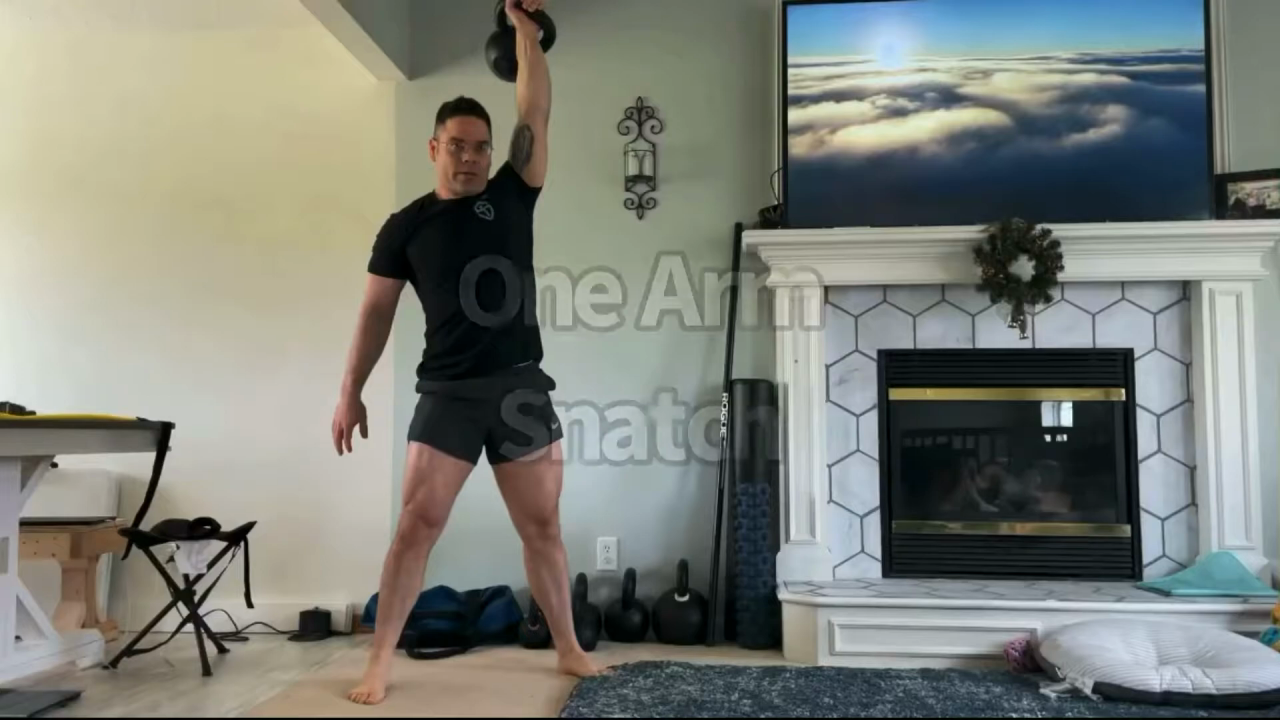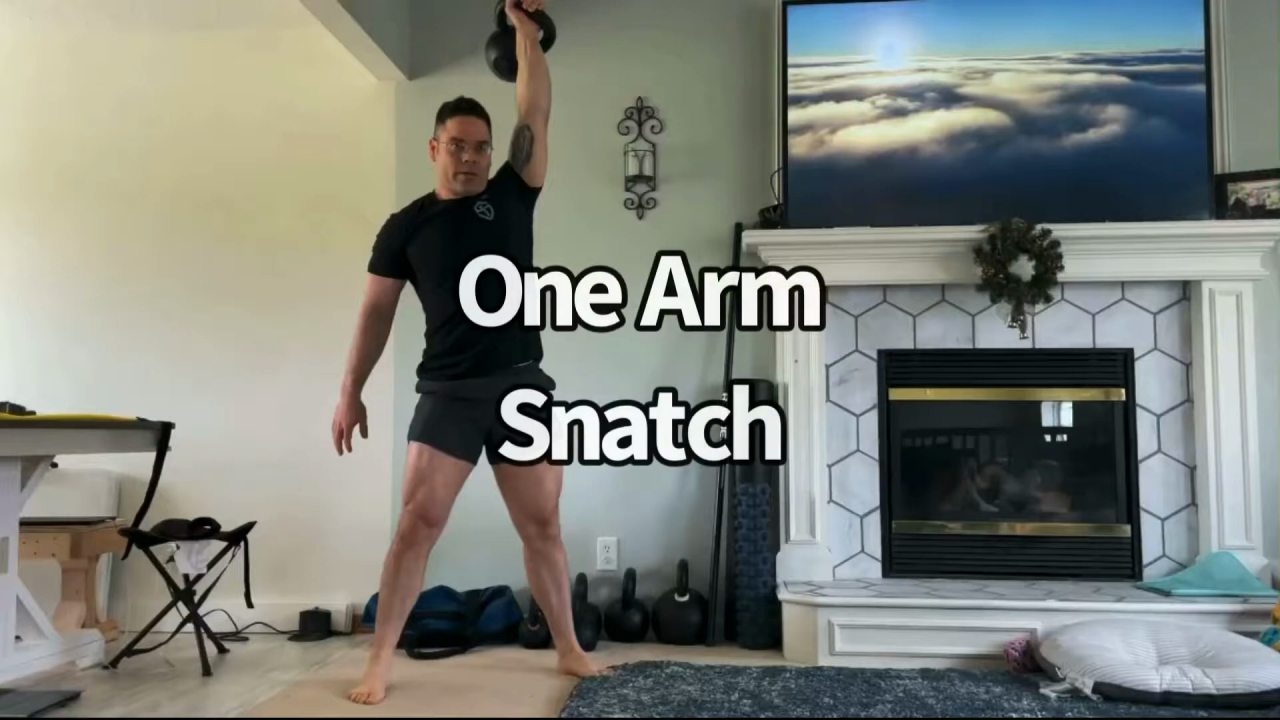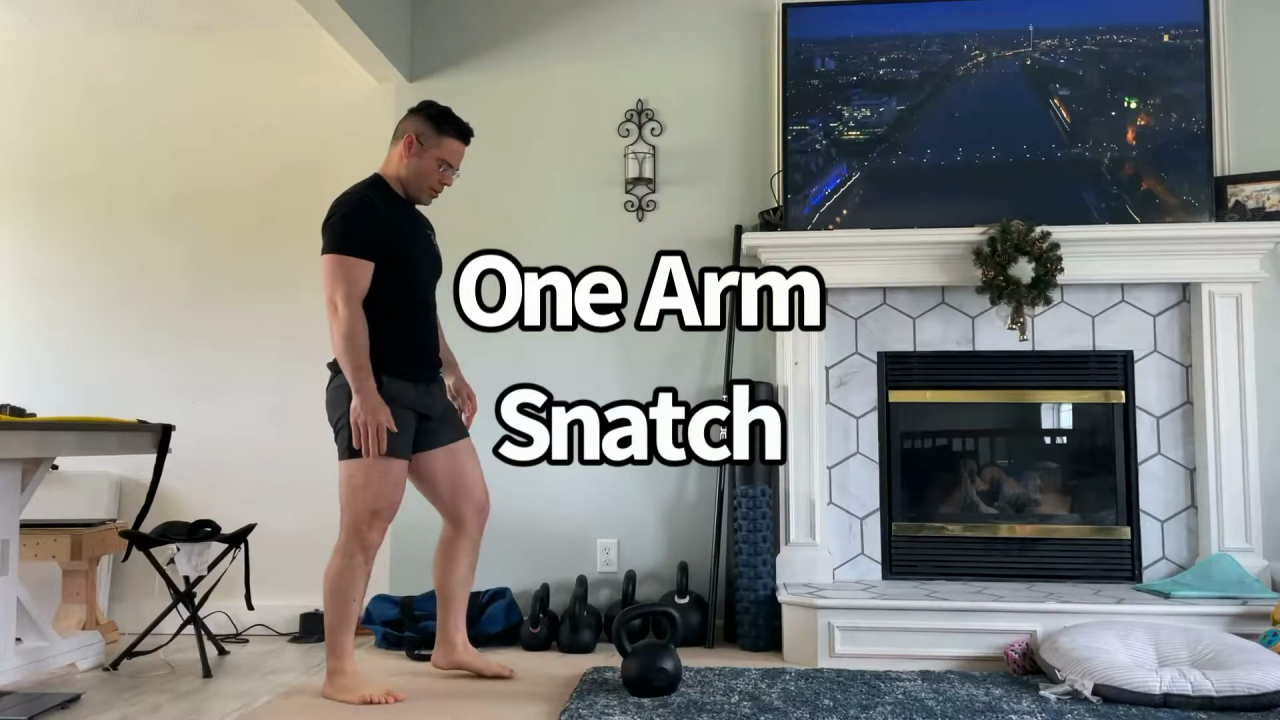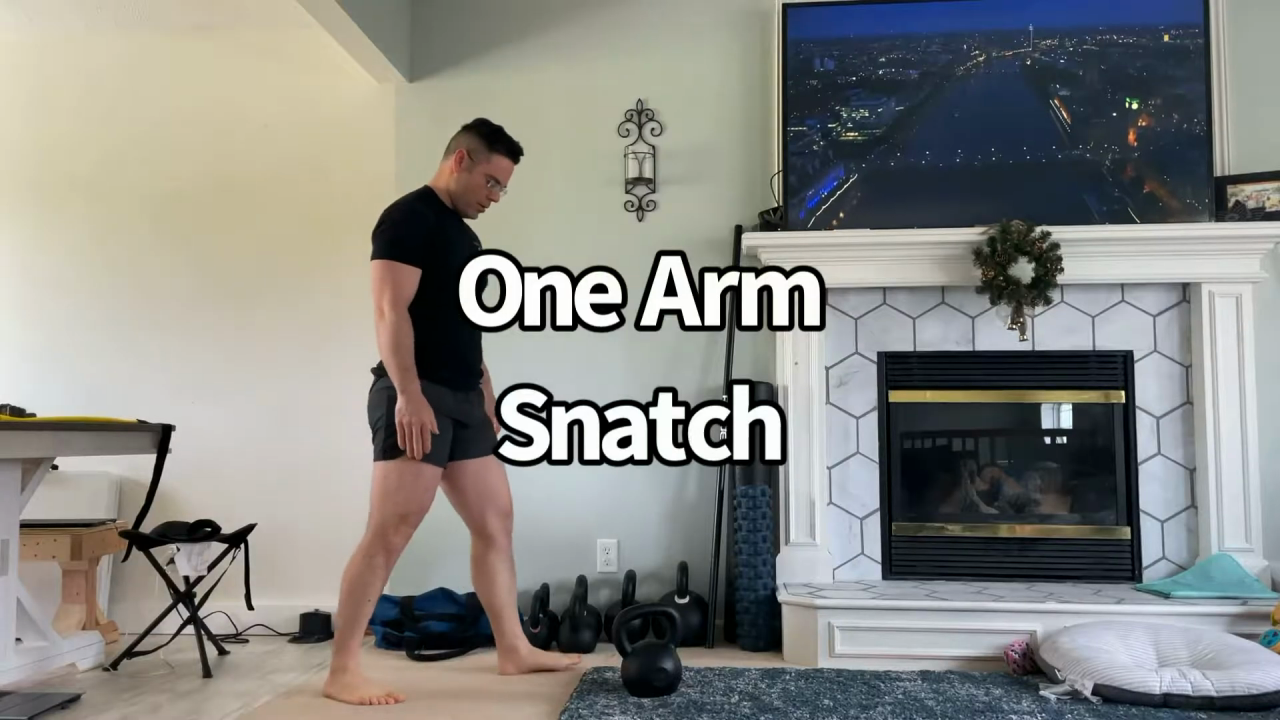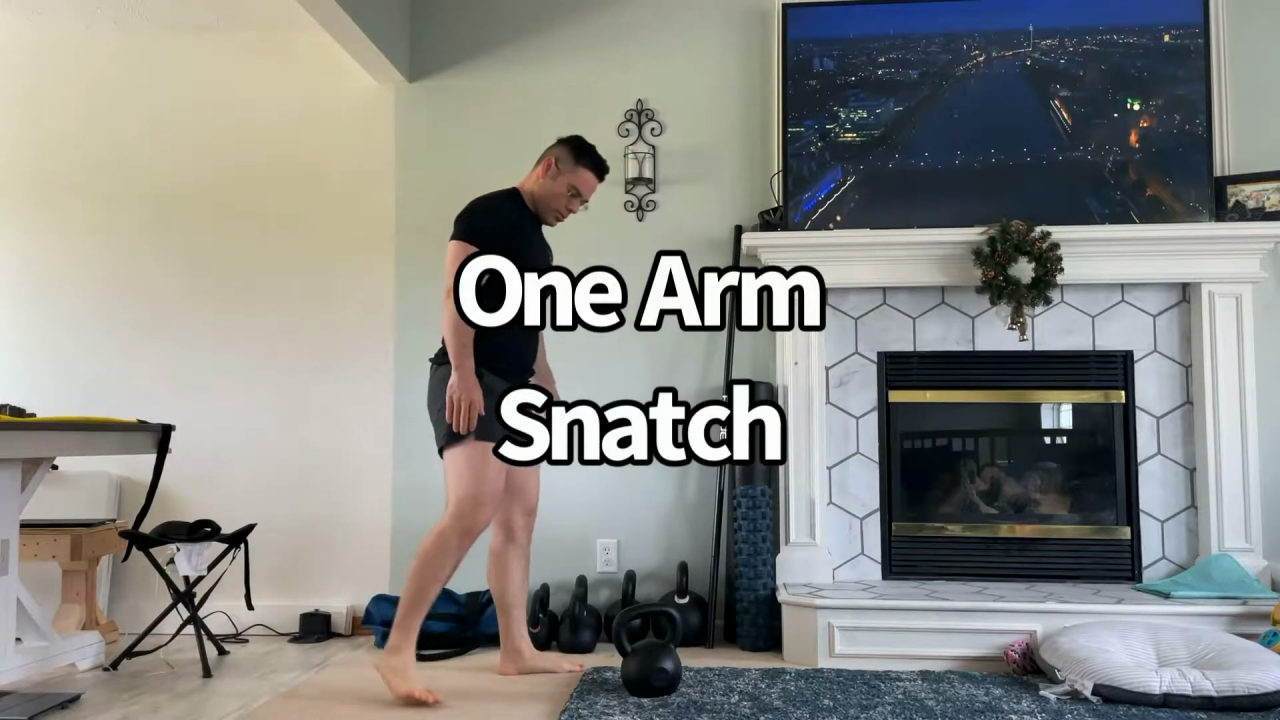
dt=0.4s
person 1, frame 1
left shoulder: (512, 196)
right shoulder: (406, 226)
left elbow: (536, 113)
right elbow: (376, 311)
right wrist: (351, 392)
left hip: (521, 388)
right hip: (448, 393)
left knee: (542, 525)
right knee: (417, 523)
left ankle: (569, 649)
right ankle: (379, 662)
person 1, frame 2
left shoulder: (511, 195)
right shoulder: (406, 225)
left elbow: (536, 115)
right elbow: (376, 310)
right wrist: (350, 392)
left hip: (520, 385)
right hip: (447, 392)
left knee: (542, 525)
right knee: (417, 524)
left ankle: (569, 649)
right ankle: (379, 661)
person 1, frame 3
left shoulder: (417, 221)
right shoulder: (357, 209)
right elbow: (343, 307)
left wrist: (453, 373)
right wrist: (363, 393)
left hip: (426, 392)
right hip: (376, 395)
left knee: (471, 509)
right knee: (364, 532)
left ankle: (452, 644)
right ankle: (338, 671)
person 1, frame 4
left shoulder: (463, 234)
right shoulder: (407, 219)
right elbow: (390, 312)
left wrist: (485, 387)
right wrist: (409, 395)
left hip: (463, 401)
right hip: (416, 401)
left knee: (496, 523)
right knee: (388, 535)
left ankle: (514, 649)
right ankle: (342, 670)
person 1, frame 5
left shoulder: (537, 238)
right shoulder: (489, 213)
right elbow: (456, 294)
left wrist: (548, 389)
right wrist: (462, 374)
left hip: (514, 390)
right hip: (472, 386)
left knee: (519, 521)
right knee: (471, 514)
left ankle: (517, 649)
right ankle: (398, 649)
